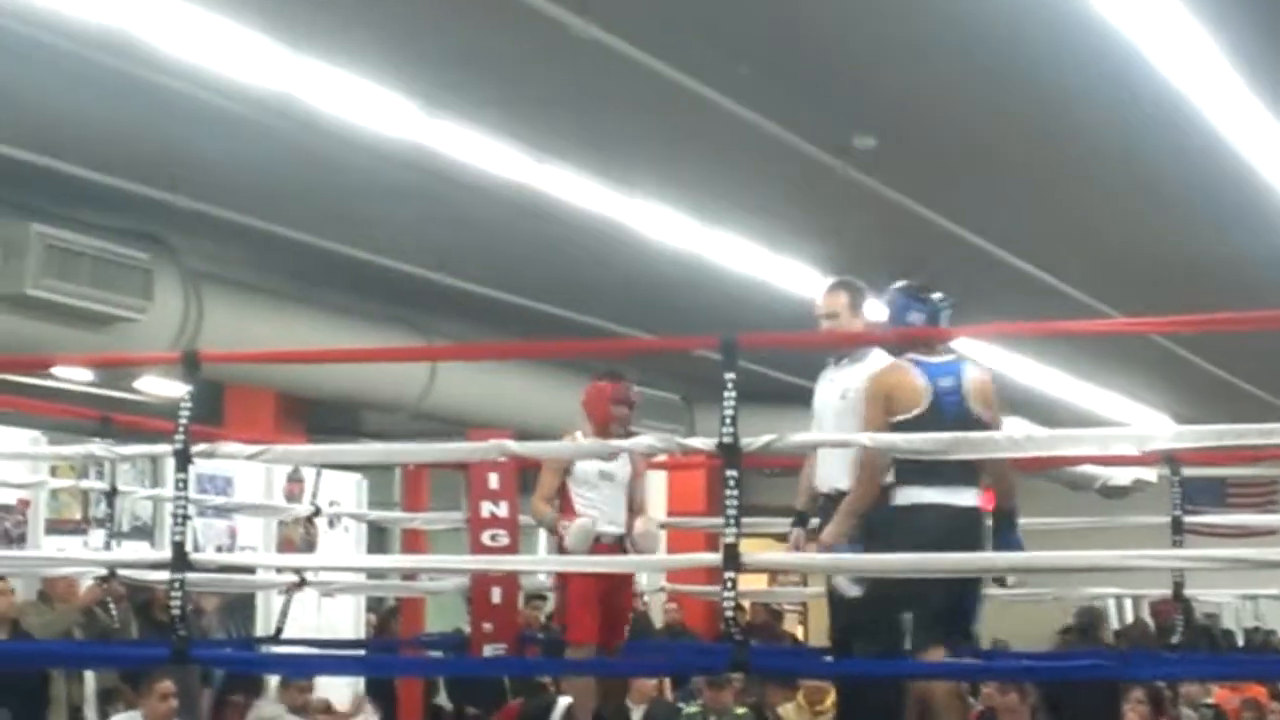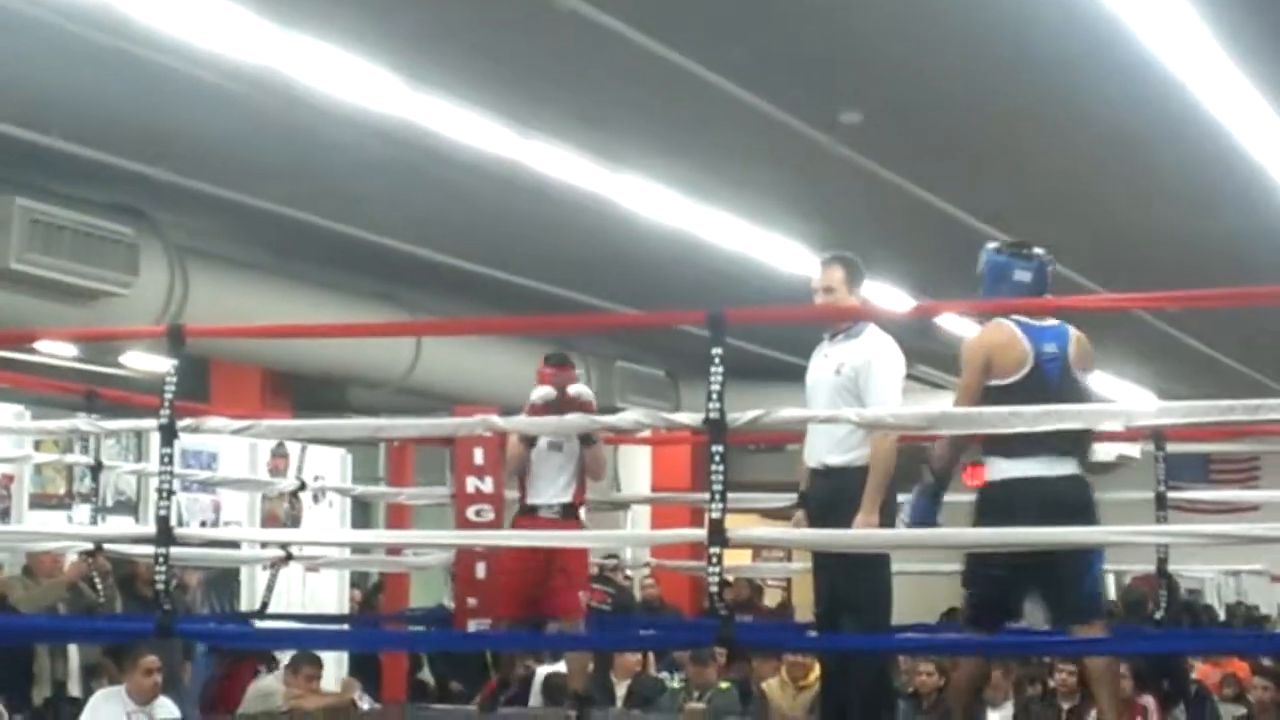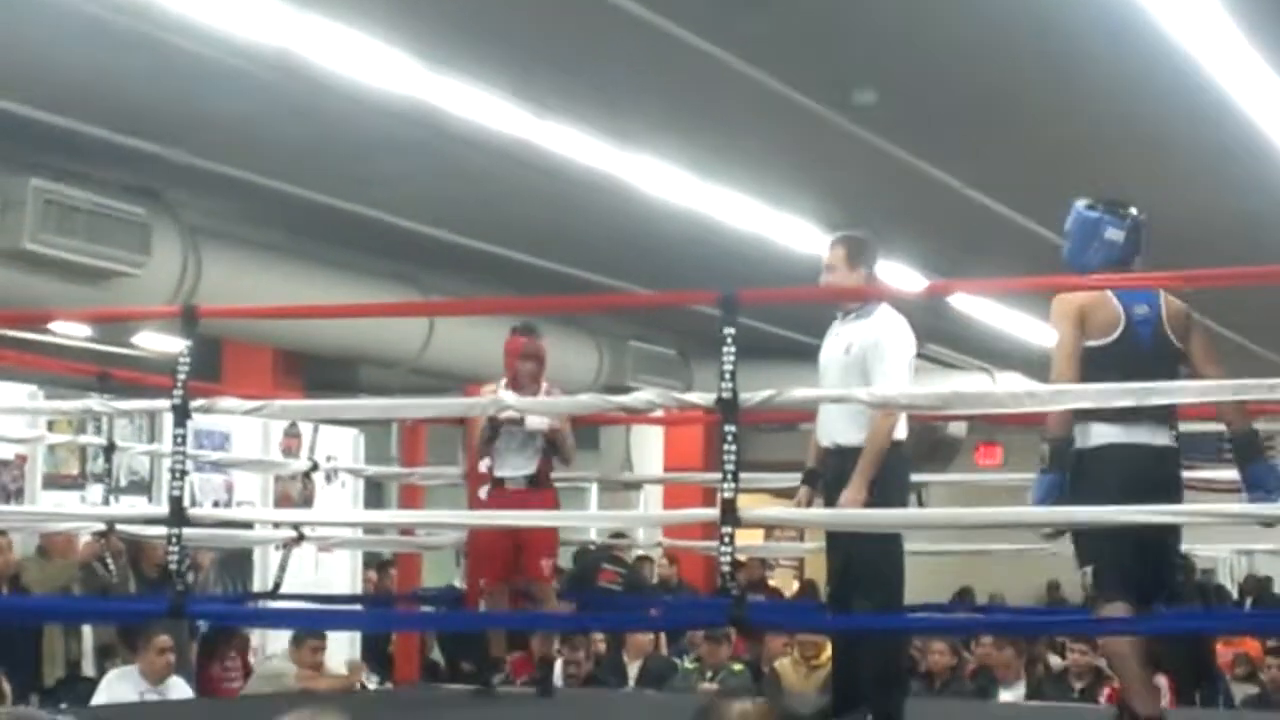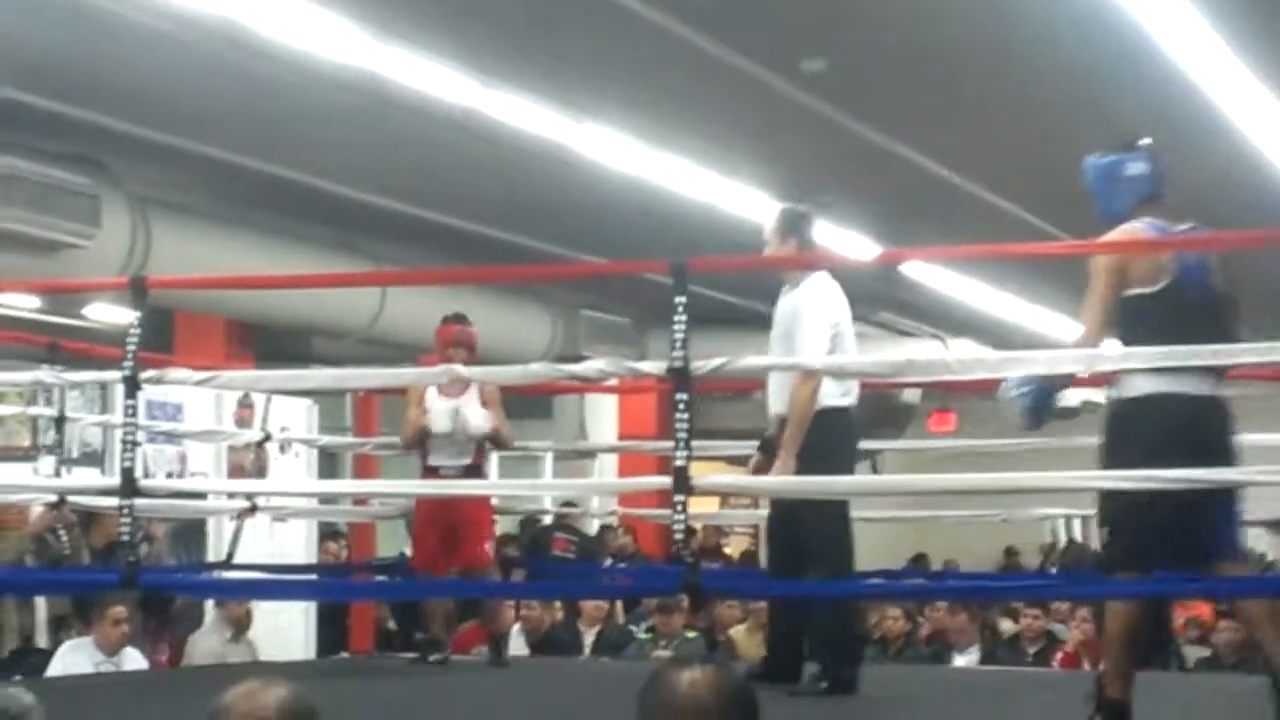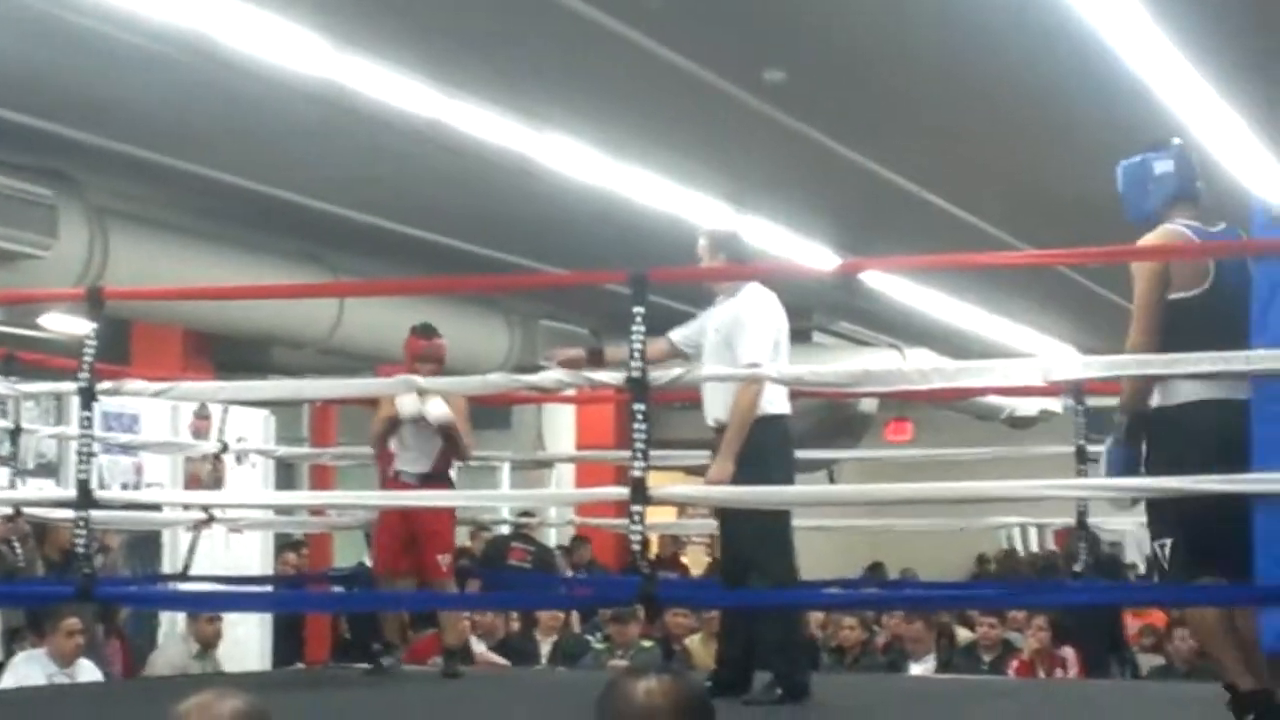
dt=0.5s
person 1, frame 1
left shoulder: (888, 379)
right shoulder: (978, 379)
left elbow: (872, 467)
right elbow: (997, 464)
left wrist: (838, 531)
right wrist: (1006, 527)
left hip: (915, 519)
right hip: (967, 521)
left knee: (929, 645)
right knee: (942, 639)
person 1, frame 2
left shoulder: (987, 340)
right shoulder: (1078, 343)
right elbow: (1085, 430)
left wrist: (929, 491)
left hip: (1010, 493)
right hip: (1069, 491)
left knee: (982, 624)
right knee: (1088, 623)
person 1, frame 3
left shoulder: (1074, 300)
right shoulder: (1174, 309)
left elbow: (1063, 387)
right elbow: (1220, 388)
left wrist: (1052, 469)
left hip: (1102, 460)
right hip: (1161, 461)
left knee: (1114, 601)
right knee: (1147, 600)
person 1, frame 4
left shoulder: (1120, 244)
right shoulder: (1208, 250)
left elbow: (1092, 337)
right elbow: (1227, 339)
left wrist: (1039, 388)
left hip: (1145, 415)
right hip: (1207, 414)
left knee: (1125, 568)
right knee: (1225, 561)
person 1, frame 5
left shoulder: (1158, 246)
right shoulder: (1239, 244)
left elbow: (1143, 347)
right elbow: (1250, 338)
left wrist: (1124, 433)
left hip: (1186, 422)
right hip: (1244, 418)
left knee: (1187, 577)
right knee: (1239, 576)
person 2, frame 1
left shoulder: (878, 370)
right shoulder: (831, 372)
right wrist: (800, 518)
right hip: (835, 507)
left knee: (872, 630)
right knee: (843, 631)
person 2, frame 2
left shoulder: (875, 348)
right shoulder: (821, 352)
left elbow: (885, 434)
left wrist: (871, 508)
right wrist: (803, 498)
left hip: (857, 486)
right hip: (825, 488)
left knee: (864, 608)
right knee: (829, 607)
person 2, frame 3
left shoulder: (886, 327)
right shoulder: (836, 330)
left elbow: (887, 412)
left wrist: (859, 484)
right wrist: (811, 476)
left hip: (875, 467)
right hip: (838, 465)
left knee: (875, 587)
right knee: (842, 588)
person 2, frame 4
left shoulder: (814, 295)
right shoulder: (795, 296)
left elbow: (810, 378)
left wrist: (786, 451)
right wrist: (769, 446)
left hip: (820, 433)
right hip: (800, 433)
left knee: (824, 550)
right knee: (787, 549)
left ankle: (839, 669)
right ankle: (783, 660)
person 2, frame 5
left shoulder: (755, 303)
right shoulder: (718, 313)
left elbow: (752, 384)
right elbow: (661, 348)
left wrist: (726, 457)
right wrist: (591, 356)
left hip: (760, 441)
right hip: (737, 443)
left knee: (768, 560)
right knee: (736, 561)
left ankle: (790, 677)
right ankle: (734, 671)
person 3, frame 1
left shoulder: (632, 456)
left elbow: (637, 511)
right elbow: (539, 503)
left wrist: (644, 534)
right wrist: (559, 525)
left hip: (618, 555)
right hip: (578, 554)
left knee: (612, 647)
right knee: (582, 645)
person 3, frame 2
right shoulder: (524, 420)
left elbow: (598, 472)
right elbow: (513, 467)
left hip: (568, 527)
right hip: (528, 524)
left knee: (572, 617)
right knee: (513, 613)
left ankle: (580, 699)
person 3, frame 3
left shoulder: (553, 397)
right shoulder: (491, 395)
left elbow: (568, 457)
right elbow: (478, 451)
left wrist: (554, 434)
right wrist: (494, 424)
left hip: (538, 496)
right hip: (500, 496)
left knee: (542, 583)
right knee: (494, 583)
left ankle: (545, 663)
right ankle: (496, 662)
person 3, frame 4
left shoulder: (486, 387)
right shoulder: (421, 386)
left elbow: (506, 439)
right elbow: (407, 441)
left wrist: (492, 431)
right wrist: (424, 429)
left hip: (472, 483)
right hip: (433, 483)
left knee: (484, 566)
right knee: (430, 568)
left ankle: (496, 640)
right ankle: (438, 642)
person 3, frame 5
left shoulder: (452, 399)
right shoulder: (393, 393)
left elbow: (466, 449)
right elbow: (376, 443)
left wrist: (449, 430)
right wrist: (391, 420)
left hip: (434, 492)
right hip: (397, 489)
left knee: (441, 575)
right knee: (386, 572)
left ankle: (452, 654)
right ankle: (390, 646)
